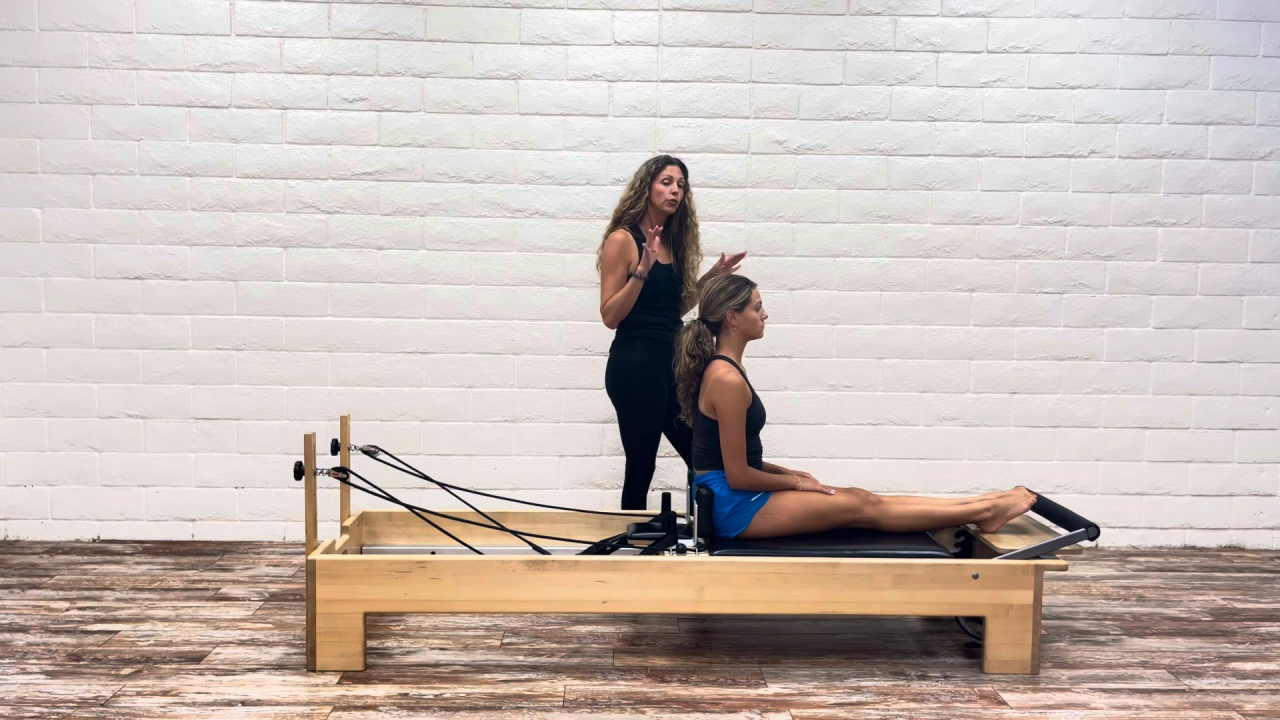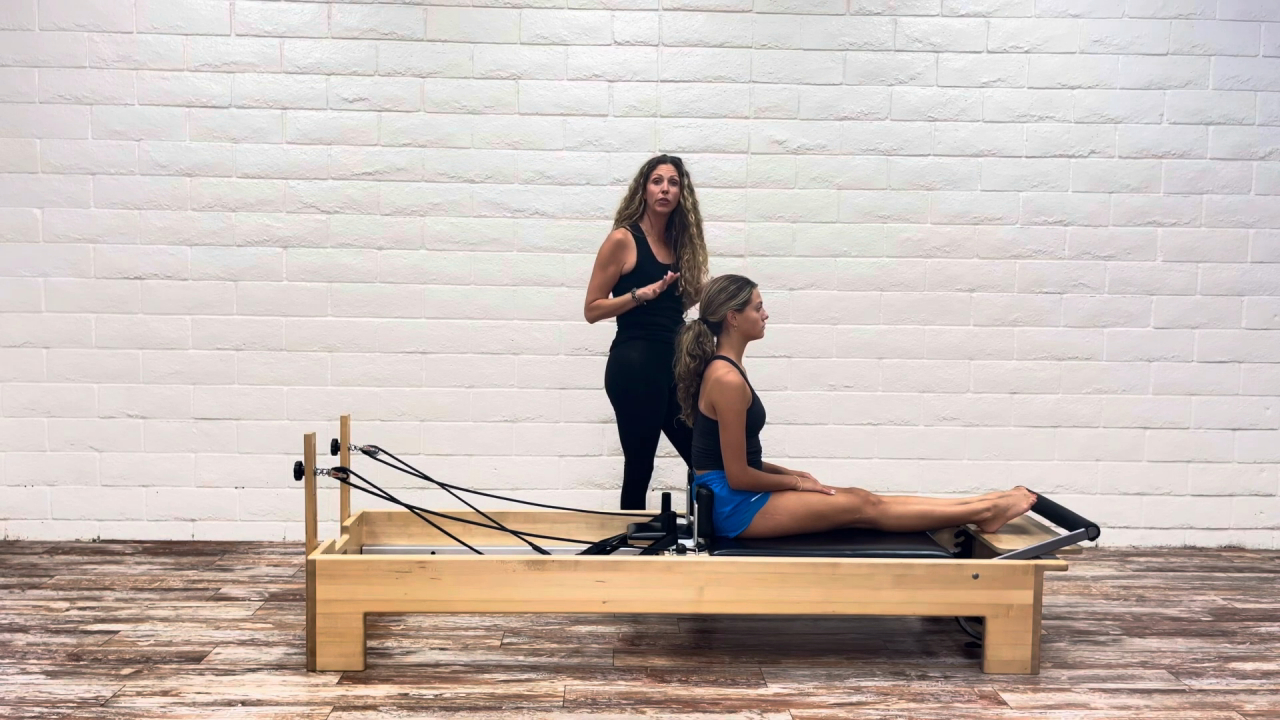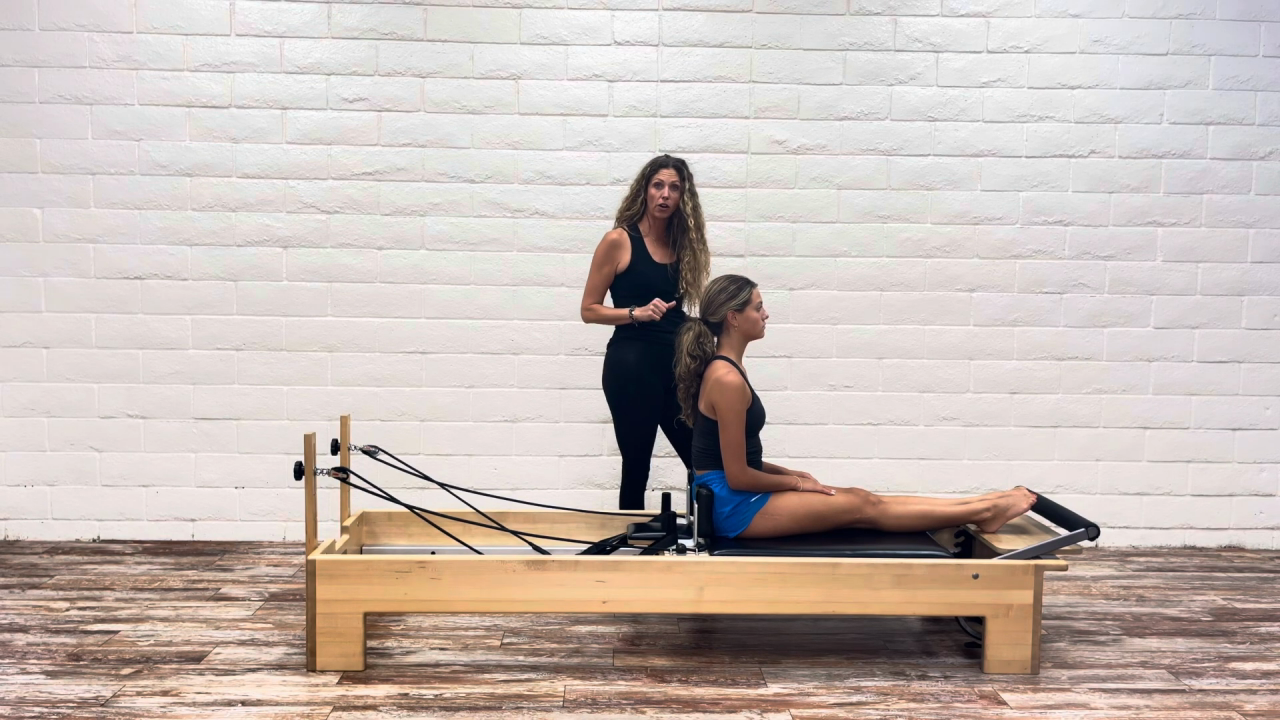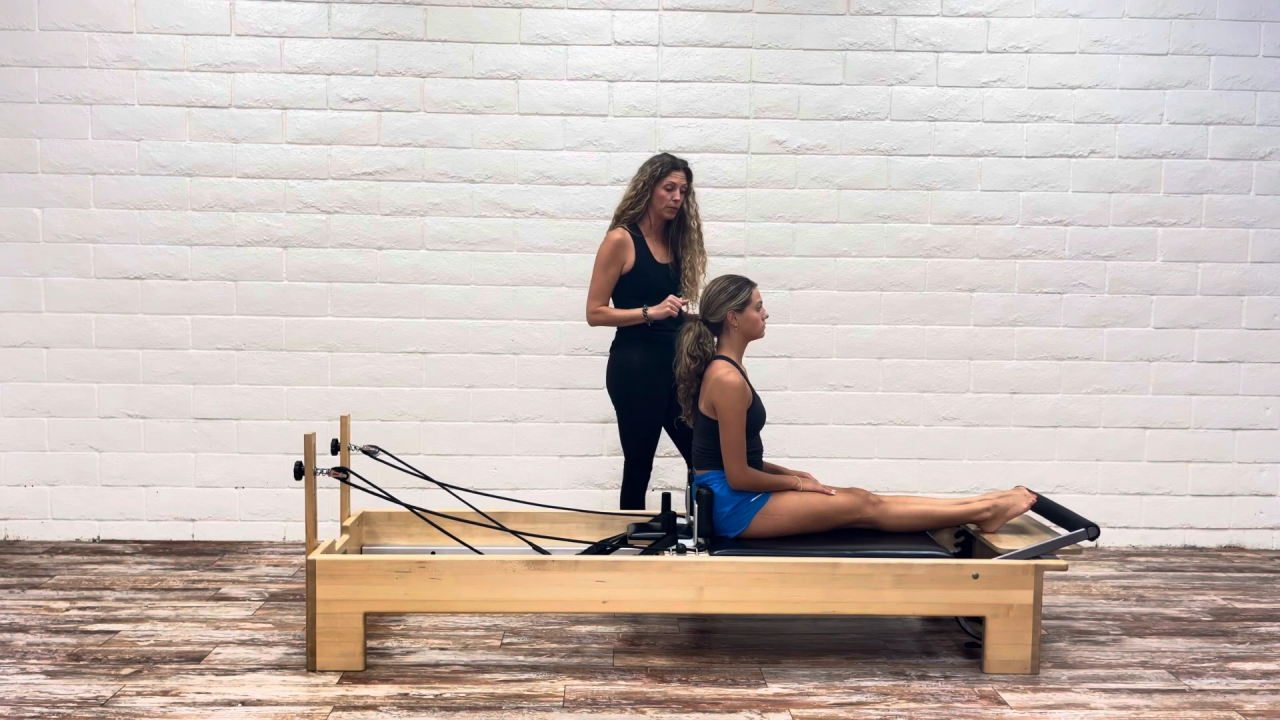
dt=0.5s
person 1, frame 1
left shoulder: (723, 369)
right shoulder: (727, 380)
right elbow: (739, 475)
left wrist: (788, 473)
right wrist: (795, 482)
left hip: (730, 493)
right hip: (732, 504)
left knee: (858, 496)
right knee: (862, 507)
left ankle: (980, 505)
right ankle: (982, 513)
person 1, frame 2
left shoulder: (723, 368)
right shoulder: (728, 380)
right elbow: (738, 476)
left wrist: (788, 474)
right wrist: (796, 483)
left hip: (731, 494)
right hip: (733, 504)
left knee: (858, 497)
right knee: (861, 507)
left ankle: (979, 505)
right ankle: (982, 512)
person 1, frame 3
left shoulder: (724, 368)
right shoulder: (727, 380)
right elbow: (738, 475)
left wrist: (788, 473)
right wrist: (795, 482)
left hip: (731, 494)
right hip: (733, 504)
left knee: (859, 497)
right knee: (861, 507)
left ankle: (979, 504)
right ankle: (982, 512)
person 1, frame 4
left shoulder: (724, 368)
right shoulder: (728, 380)
right elbow: (738, 476)
left wrist: (788, 474)
right wrist: (796, 483)
left hip: (732, 494)
right hip: (733, 504)
left knee: (858, 497)
right knee: (861, 507)
left ankle: (979, 505)
right ankle: (982, 513)
person 2, frame 1
left shoulder: (673, 240)
right shoulder: (621, 239)
right elbow: (610, 316)
left wrist: (712, 275)
right wrist: (642, 271)
left hip: (671, 360)
right hip: (636, 363)
right knee: (641, 468)
person 2, frame 2
left shoulder: (676, 241)
right shoulder: (623, 239)
right elbow: (592, 309)
left wrist: (698, 296)
right wrist: (643, 293)
left hip: (672, 362)
right hip: (634, 364)
right knee: (639, 467)
person 2, frame 3
left shoulder: (681, 243)
right shoulder: (619, 241)
right elbow: (589, 310)
right wrist: (637, 312)
left hip: (674, 363)
right hip: (632, 364)
right knee: (636, 467)
person 2, frame 4
left shoulder: (676, 241)
right shoulder: (621, 240)
right elbow: (595, 313)
right wrist: (651, 312)
left hip: (675, 363)
right hip: (635, 366)
right knee: (639, 466)
